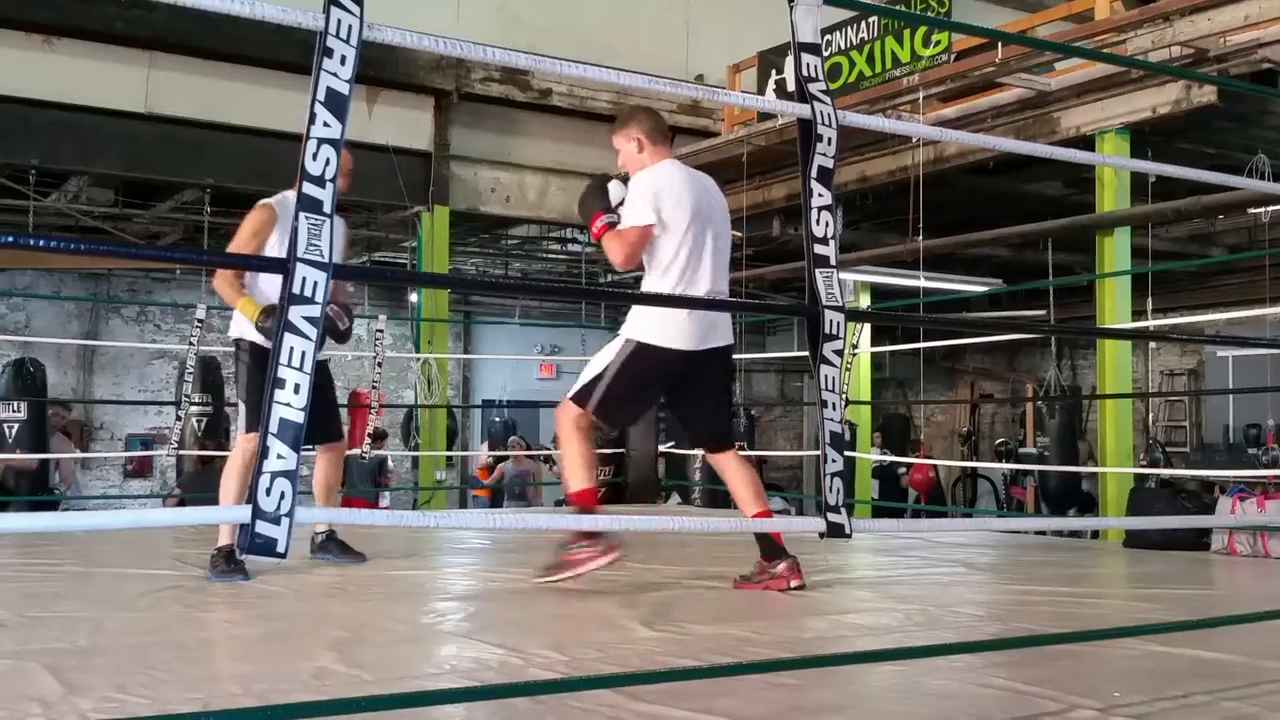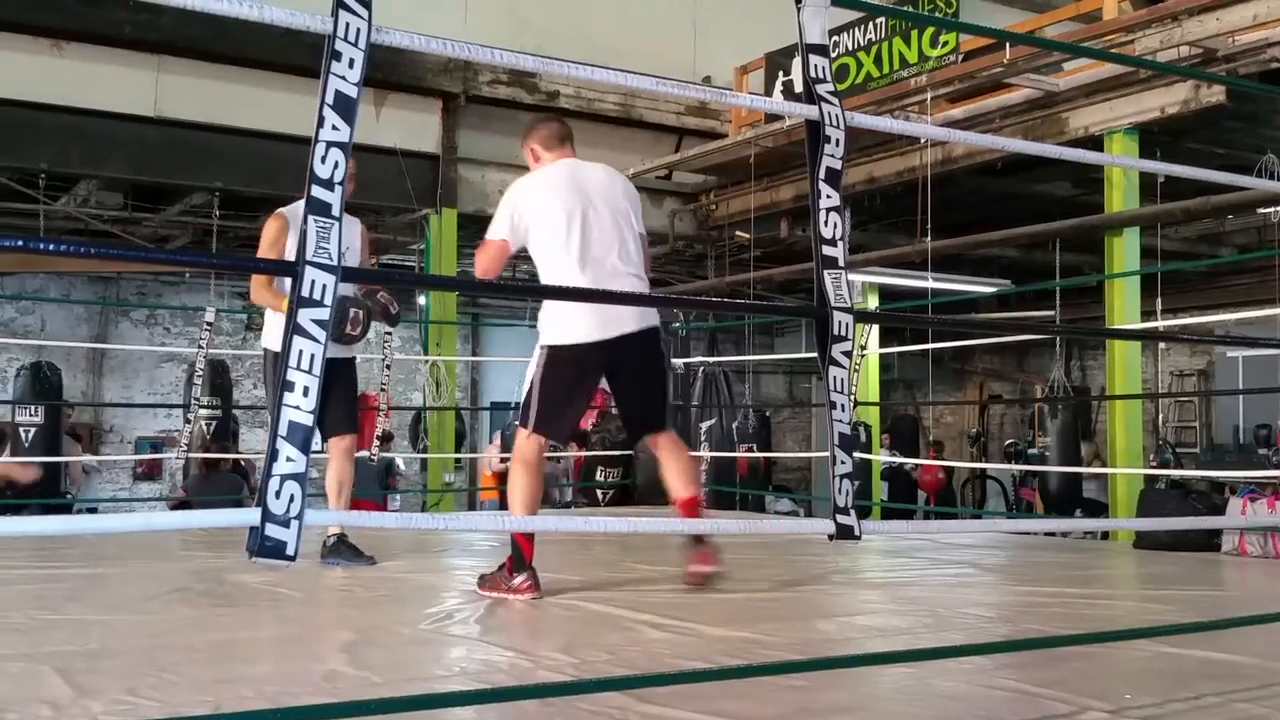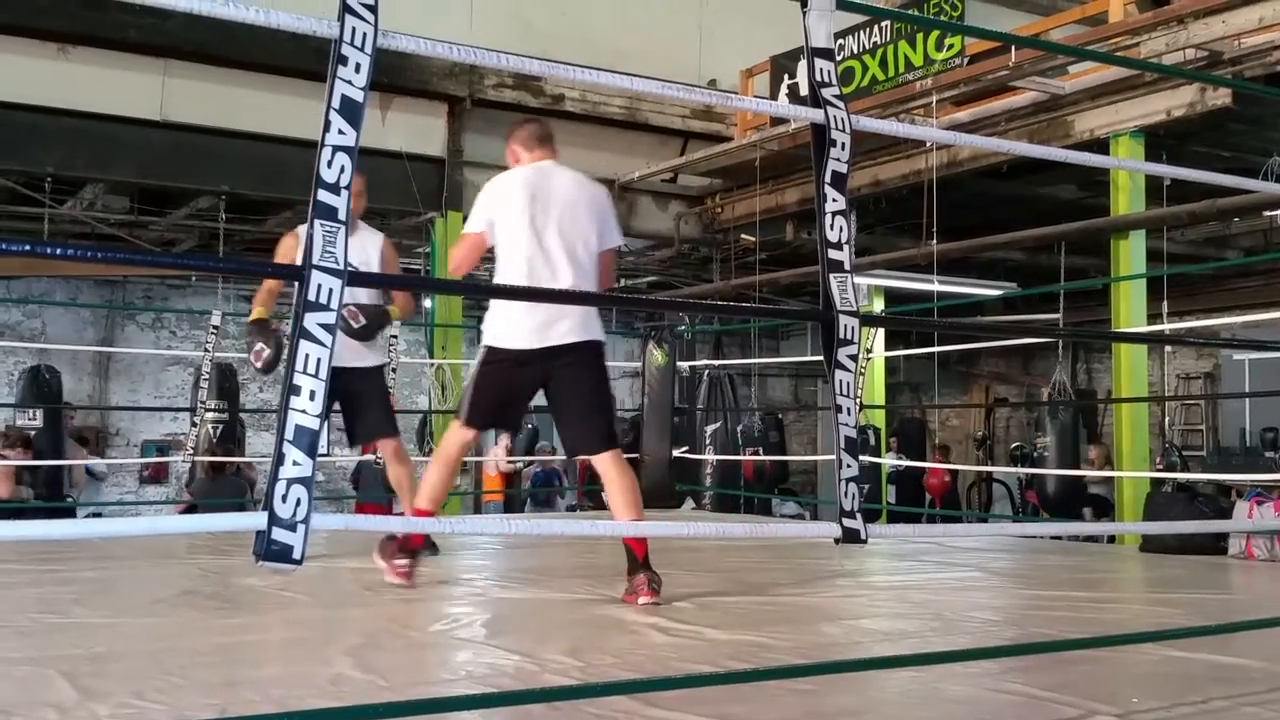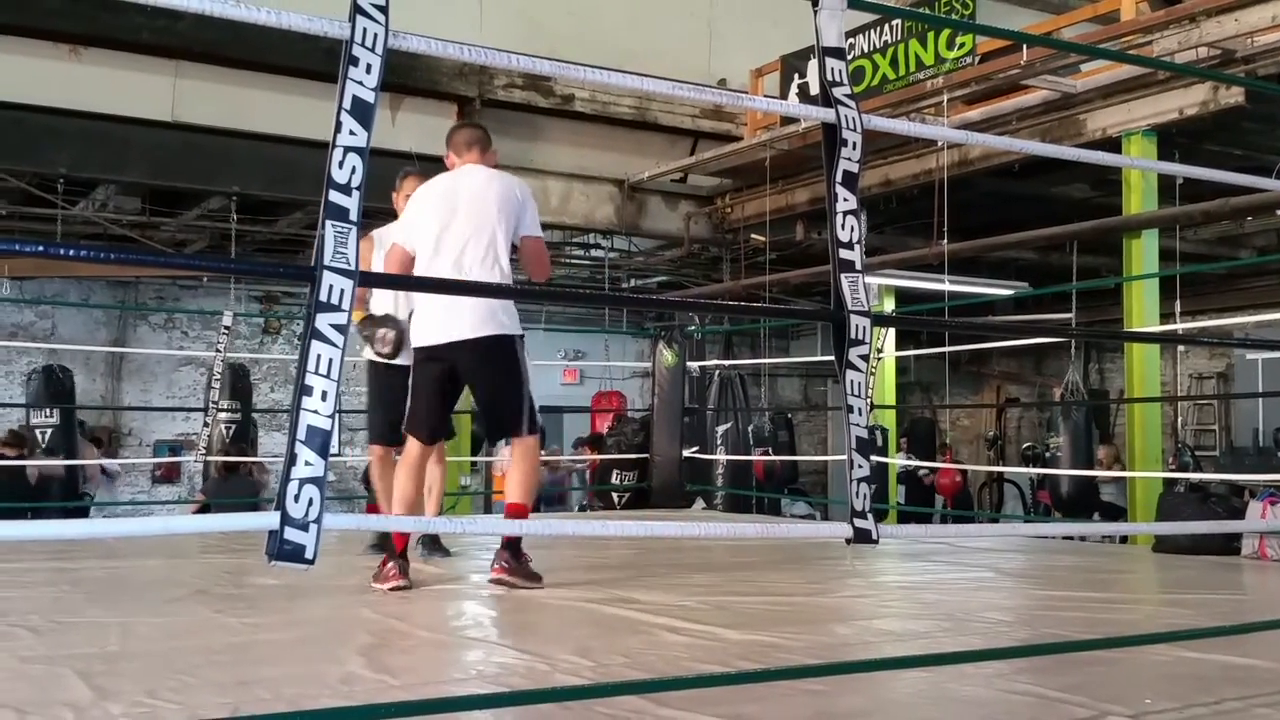
dt=0.5s
person 1, frame 1
left shoulder: (650, 181)
right shoulder: (709, 186)
left elbow: (624, 256)
left wrist: (601, 220)
left hip: (659, 332)
right hip: (714, 334)
left knee: (572, 414)
right knee: (721, 449)
left ankle: (588, 535)
right ankle: (778, 560)
person 1, frame 2
left shoulder: (526, 188)
right shoulder: (615, 181)
left elbow: (485, 268)
left wrist: (524, 239)
left hip: (571, 330)
right hip: (637, 323)
left knee: (531, 445)
right knee: (660, 434)
left ankle: (520, 569)
right ankle: (699, 543)
person 1, frame 3
left shoulder: (503, 185)
right shoulder: (594, 192)
left elbow: (458, 266)
right elbow: (604, 278)
left wrist: (491, 241)
left hip: (511, 334)
right hip: (578, 335)
left knee: (460, 435)
right knee: (607, 454)
left ankle: (409, 549)
right ankle: (641, 571)
person 1, frame 4
left shoulder: (424, 193)
right shoulder: (512, 187)
left elbow: (393, 271)
right elbow: (540, 270)
left hip: (432, 330)
right hip: (491, 328)
left knee: (419, 444)
right knee: (523, 439)
left ankle: (396, 560)
right ankle: (509, 552)
person 2, frame 1
left shoulder: (338, 227)
right shoulder: (270, 213)
right elbow: (225, 276)
left wrist: (340, 311)
right wrist: (259, 314)
right hip: (259, 344)
left knee: (333, 445)
right knee: (251, 440)
left ankle: (323, 535)
right ankle: (224, 549)
person 2, frame 2
left shoulder: (356, 229)
right shoulder: (284, 222)
left elbow: (368, 285)
right elbow: (260, 289)
left wrist: (380, 303)
left hip: (339, 353)
right hip: (287, 348)
left knee: (345, 443)
left ankle: (336, 540)
person 2, frame 3
left shoulder: (380, 244)
right shoulder: (297, 241)
left elbow: (405, 302)
right elbow: (268, 290)
left wrist: (382, 316)
right wrist: (259, 323)
left hip: (364, 364)
left knee: (392, 447)
person 2, frame 4
right shoulder: (373, 242)
right elbow: (357, 298)
right wrist: (367, 323)
right hip: (386, 360)
right knee: (380, 450)
left ankle: (430, 532)
